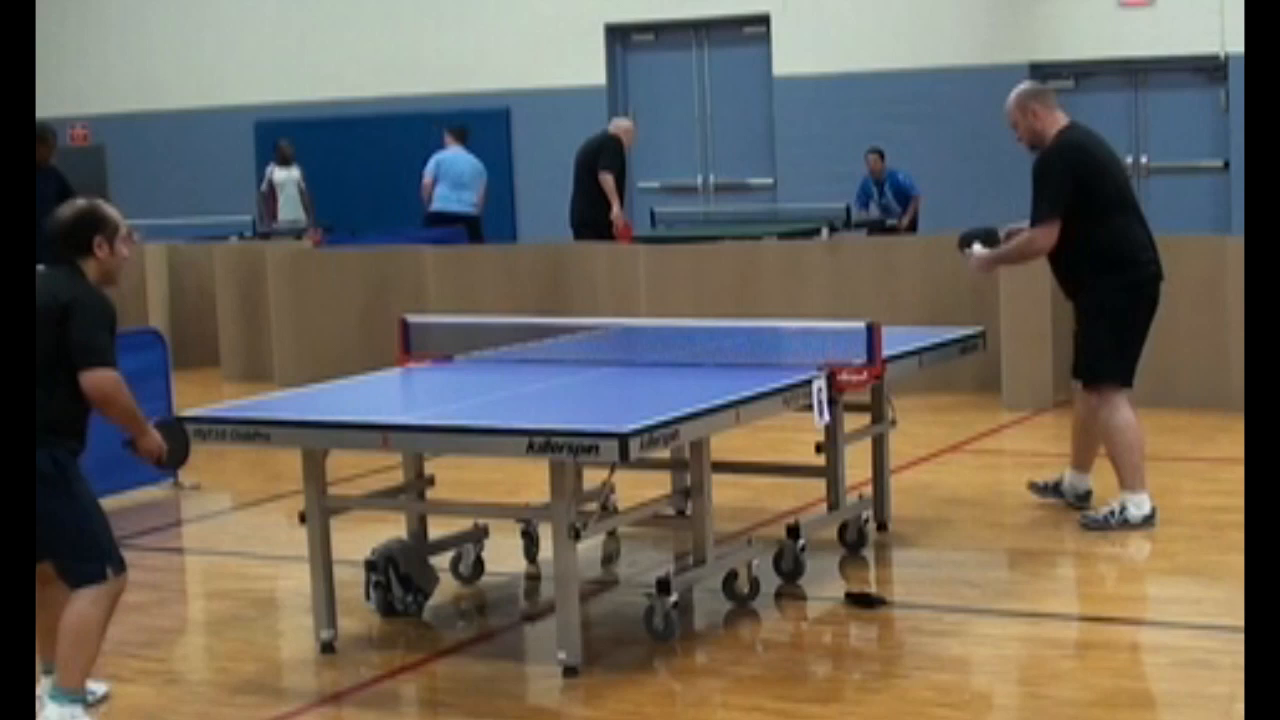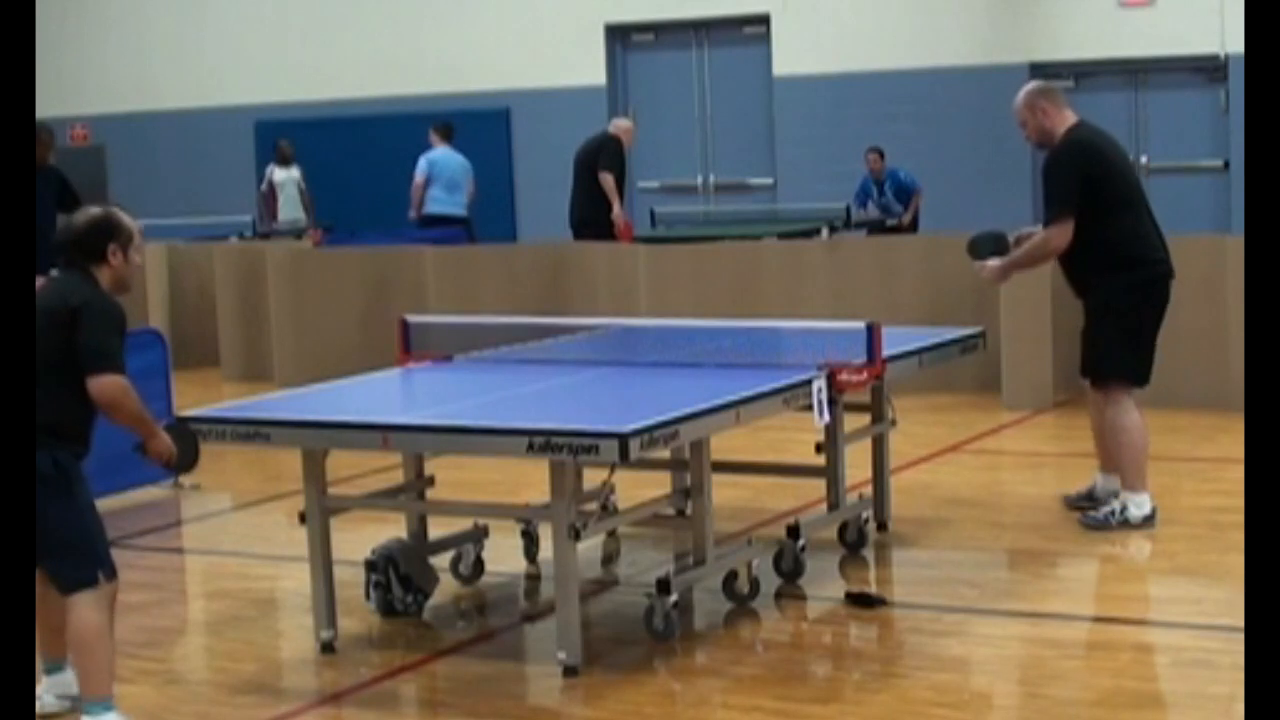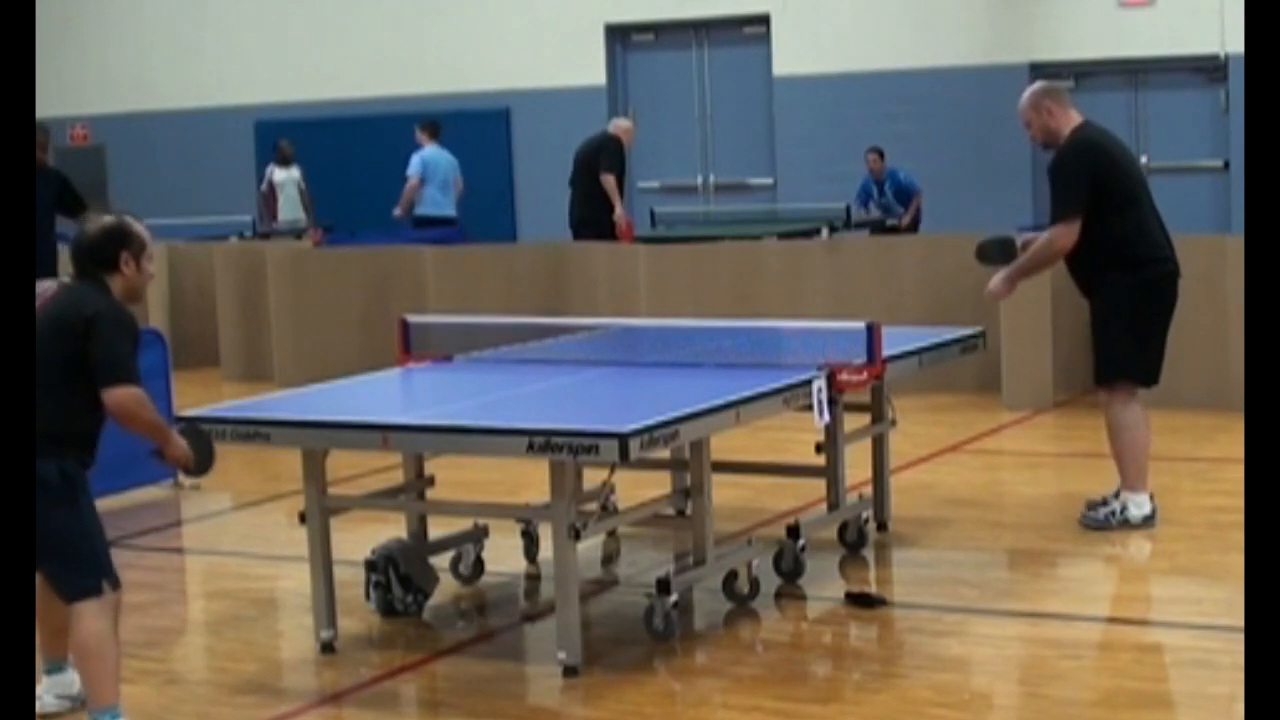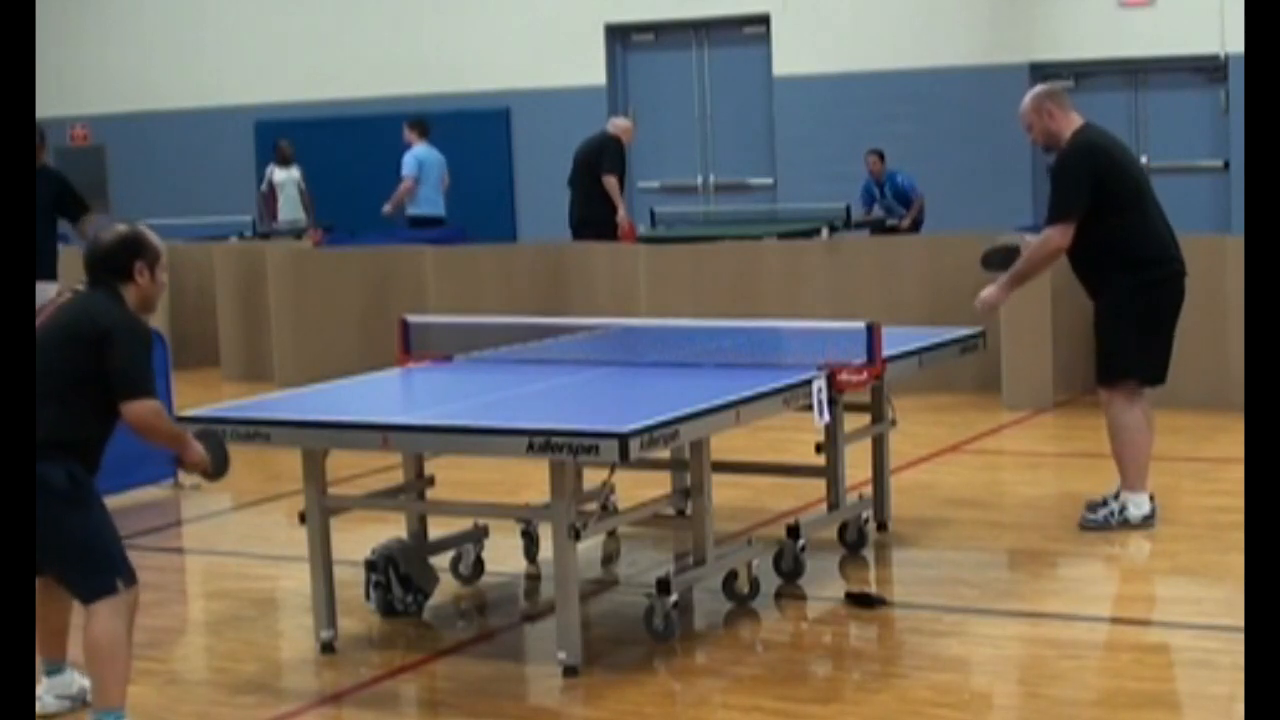
dt=0.4s
person 1, frame 1
left shoulder: (47, 288)
right shoulder: (85, 300)
right elbow: (98, 383)
right wrist: (143, 431)
left hip: (40, 451)
right hip: (42, 456)
left knee: (51, 565)
right knee: (100, 576)
person 1, frame 2
left shoulder: (54, 295)
right shoulder: (95, 305)
right elbow: (106, 388)
right wrist: (153, 434)
left hip: (43, 454)
right hip: (45, 457)
left knee: (55, 567)
right knee: (91, 583)
person 1, frame 3
left shoulder: (62, 303)
right shoulder: (108, 315)
right elbow: (121, 399)
right wrist: (168, 439)
left hip: (43, 460)
right hip: (46, 466)
left knee: (60, 570)
right knee: (95, 592)
person 1, frame 4
left shoulder: (70, 310)
right shoulder: (122, 325)
right elbow: (140, 412)
right wrist: (185, 445)
left hip: (44, 464)
right hip: (47, 471)
left knee: (57, 569)
right knee: (112, 591)
person 2, frame 1
left shoulder: (1056, 158)
right shoulder: (1084, 144)
left elbow: (1043, 240)
left wrist: (992, 258)
right wrist: (1024, 231)
left hip: (1115, 286)
right hip: (1125, 279)
left knee: (1107, 391)
right knee: (1090, 384)
left ankle: (1137, 503)
right ankle: (1076, 481)
person 2, frame 2
left shoulder: (1066, 155)
right shoulder: (1093, 142)
left elbow: (1058, 239)
left wrist: (1006, 266)
right wrist: (1033, 236)
left hip: (1125, 284)
right hip: (1136, 277)
left knee: (1114, 390)
right knee: (1102, 385)
left ankle: (1137, 503)
right ankle: (1110, 485)
person 2, frame 3
left shoulder: (1073, 155)
right shoulder: (1097, 142)
left elbow: (1064, 238)
left wrist: (1011, 276)
right wrist: (1037, 244)
left hip: (1130, 284)
right hip: (1145, 277)
left knee: (1117, 389)
right knee: (1121, 388)
left ankle: (1136, 504)
right ankle: (1132, 490)
person 2, frame 4
left shoulder: (1076, 157)
right shoulder: (1097, 145)
left elbow: (1057, 239)
left wrist: (1005, 285)
right wrist: (1037, 250)
left hip: (1137, 285)
right hip: (1150, 278)
left knee: (1118, 390)
right knee: (1129, 389)
left ankle: (1135, 504)
right ankle: (1133, 492)
